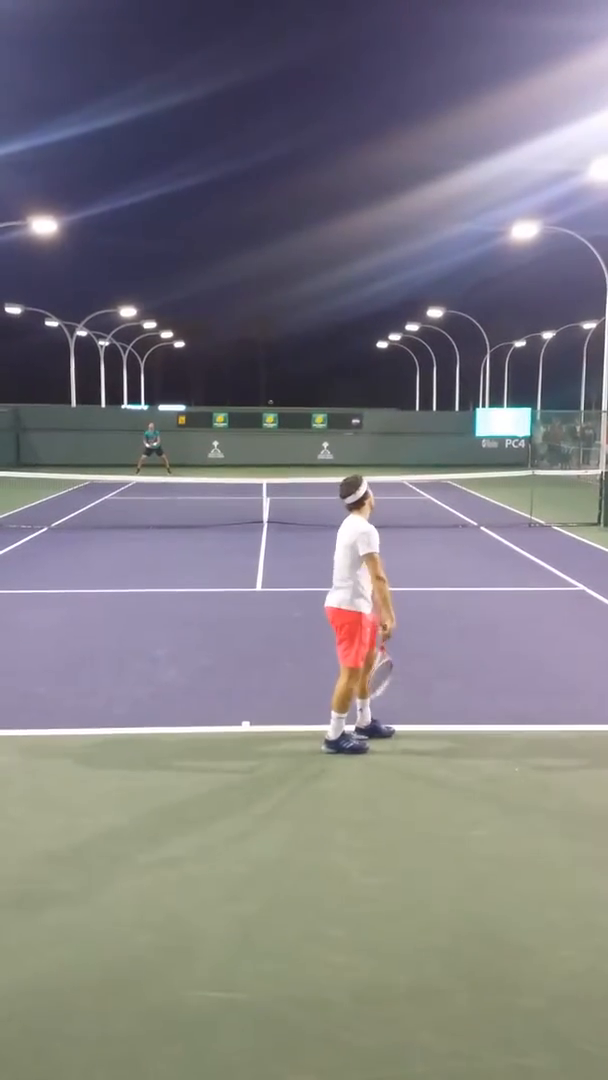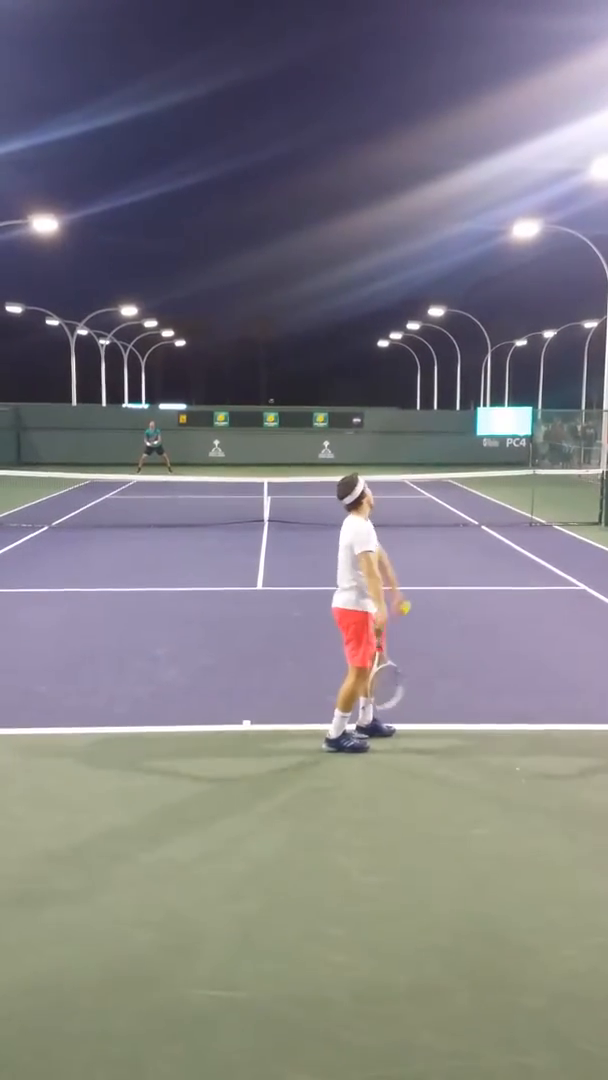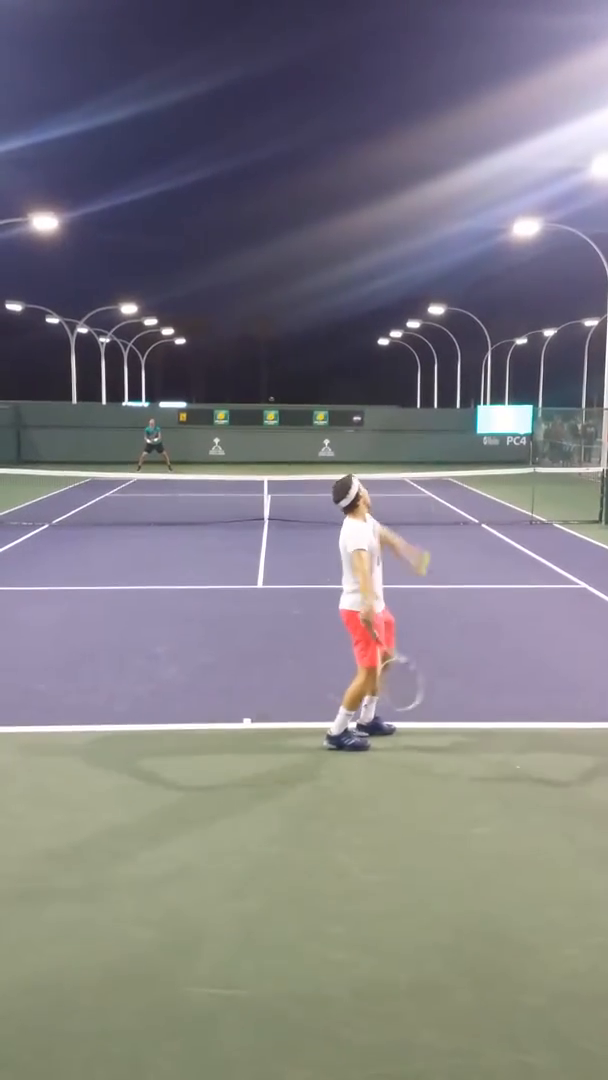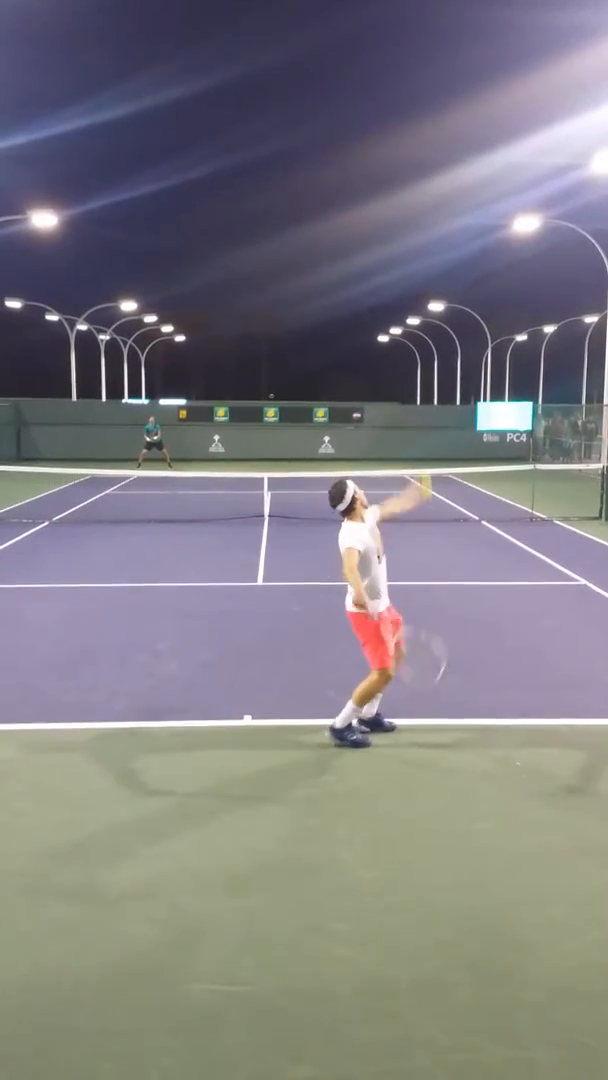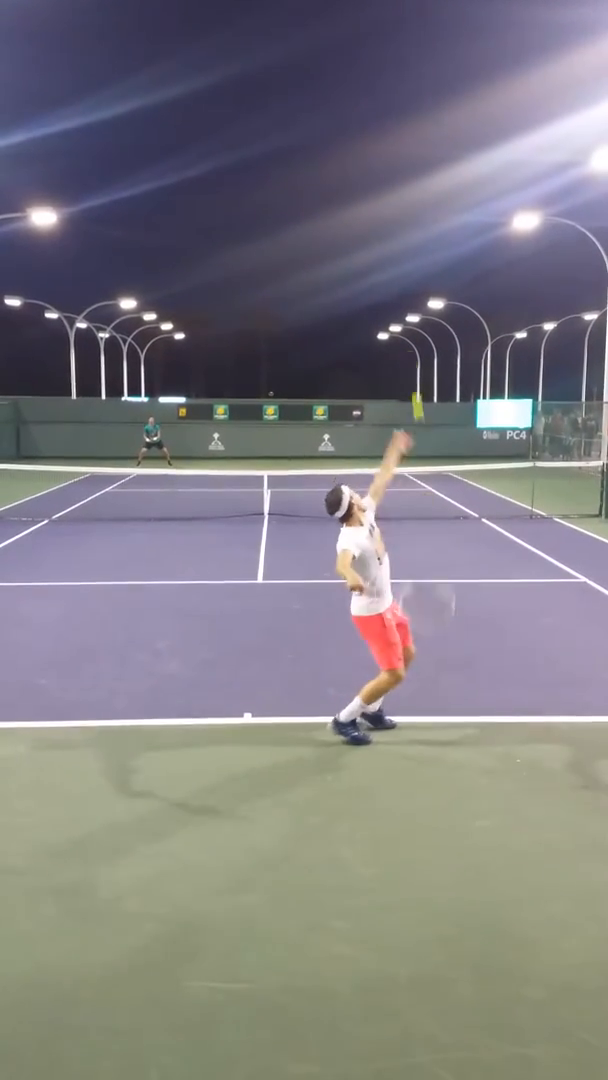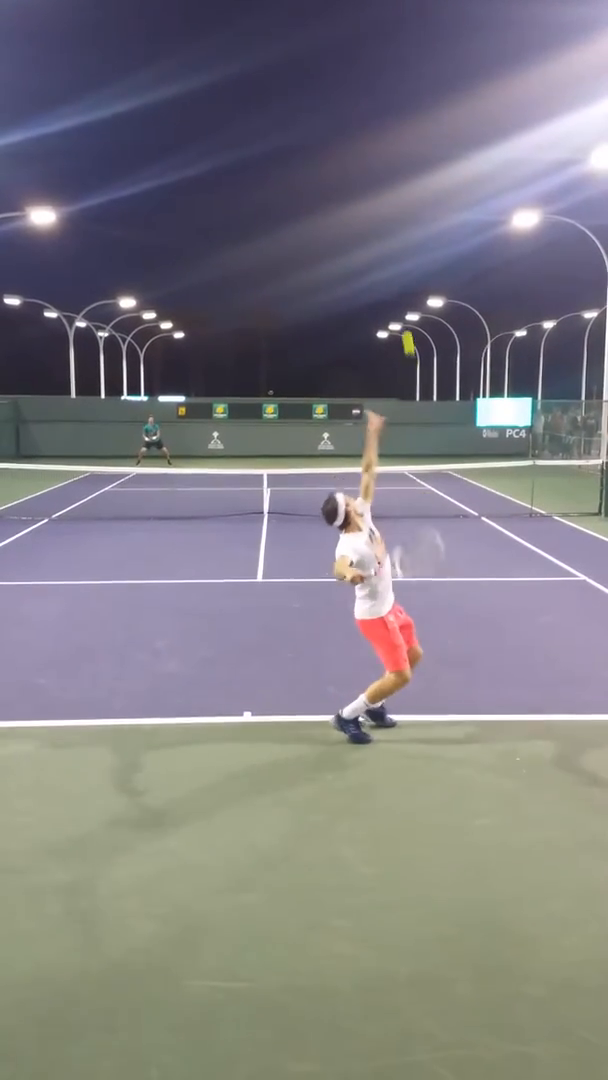
dt=0.1s
person 1, frame 1
left shoulder: (353, 526)
right shoulder: (365, 530)
right elbow: (378, 577)
left wrist: (378, 611)
right wrist: (389, 616)
left hip: (356, 607)
right hip: (349, 609)
left knee: (368, 663)
right knee: (351, 672)
left ankle: (365, 723)
right ankle: (335, 736)
person 1, frame 2
left shoulder: (362, 525)
right shoulder: (359, 529)
left elbow: (381, 560)
right elbow: (371, 574)
left wrist: (395, 591)
right wrist: (381, 611)
left hip: (364, 608)
right hip: (352, 609)
left knee: (374, 665)
right knee: (359, 672)
left ankle: (366, 721)
right ankle: (336, 735)
person 1, frame 3
left shoulder: (365, 522)
right shoulder: (355, 532)
left elbow: (389, 538)
right elbow: (362, 572)
left wrist: (412, 554)
right wrist: (367, 606)
left hip: (374, 607)
right hip: (361, 609)
left knee: (383, 662)
right knee: (368, 672)
left ankle: (367, 720)
right ankle: (337, 733)
person 1, frame 4
left shoulder: (367, 519)
right shoulder: (352, 538)
left elbow: (392, 507)
right elbow: (348, 568)
left wrist: (417, 495)
right wrist: (358, 594)
left hip: (381, 606)
right hip: (366, 612)
left knee: (394, 660)
right knee: (383, 672)
left ankle: (368, 715)
right ankle: (342, 726)
person 1, frame 5
left shoulder: (365, 515)
right shoulder: (350, 539)
left elbow: (381, 478)
right elbow: (342, 565)
left wrist: (396, 450)
right wrist: (352, 579)
left hip: (386, 606)
right hip: (371, 613)
left knee: (407, 655)
right knee: (394, 673)
left ankle: (371, 709)
right ankle: (345, 719)
person 1, frame 6
left shoulder: (363, 516)
right shoulder: (349, 545)
left elbow: (369, 474)
right elbow: (338, 568)
left wrist: (372, 434)
right wrist: (349, 574)
left hip: (388, 607)
right hip: (375, 616)
left knee: (414, 656)
right knee: (400, 676)
left ankle: (373, 706)
right ankle: (347, 715)
